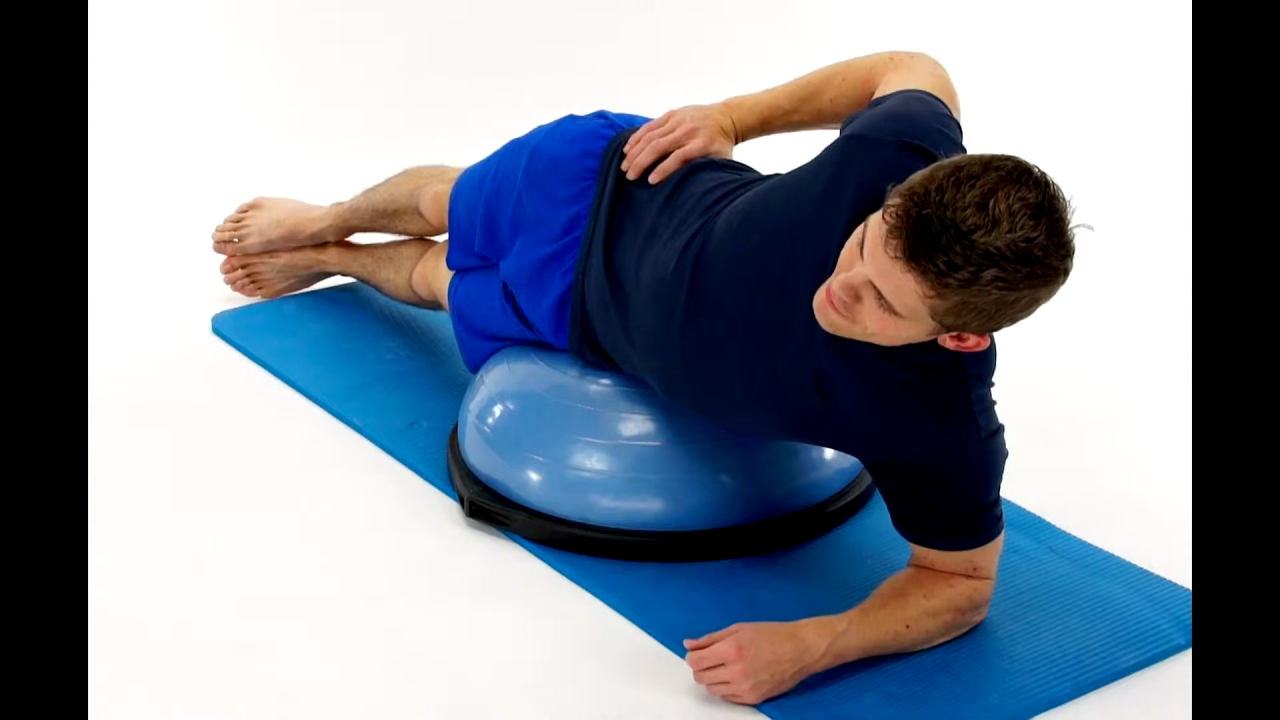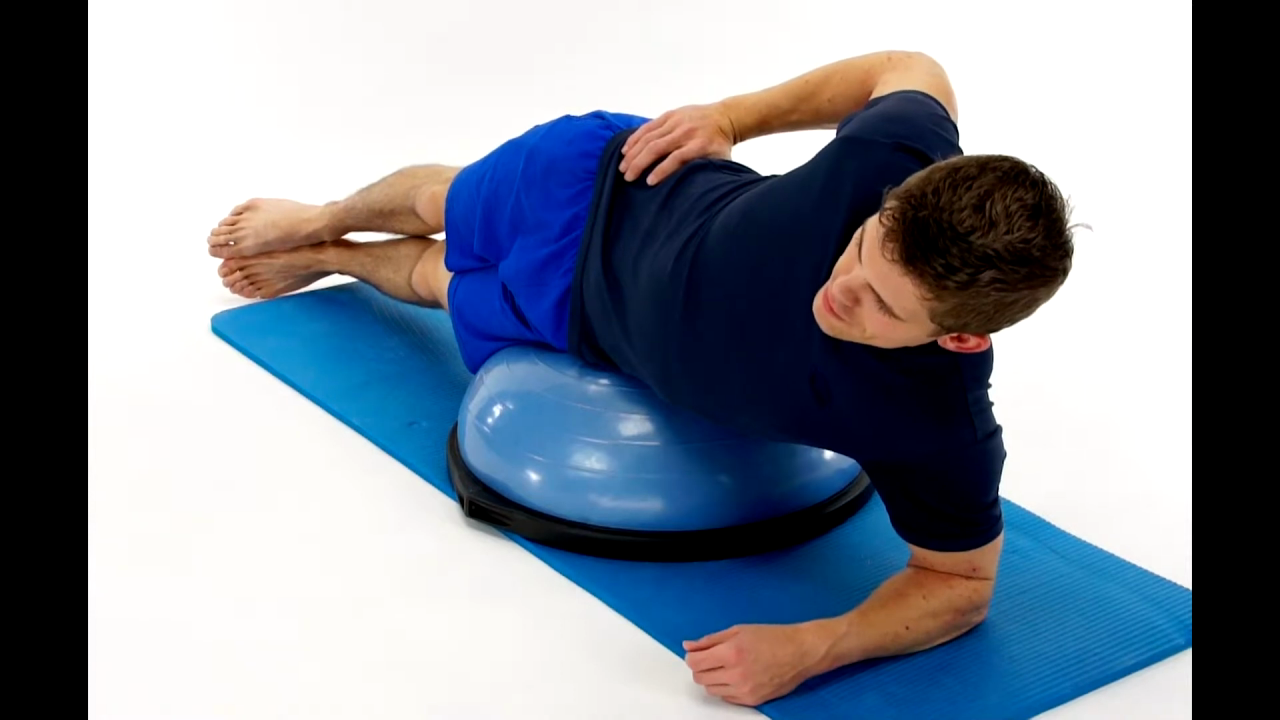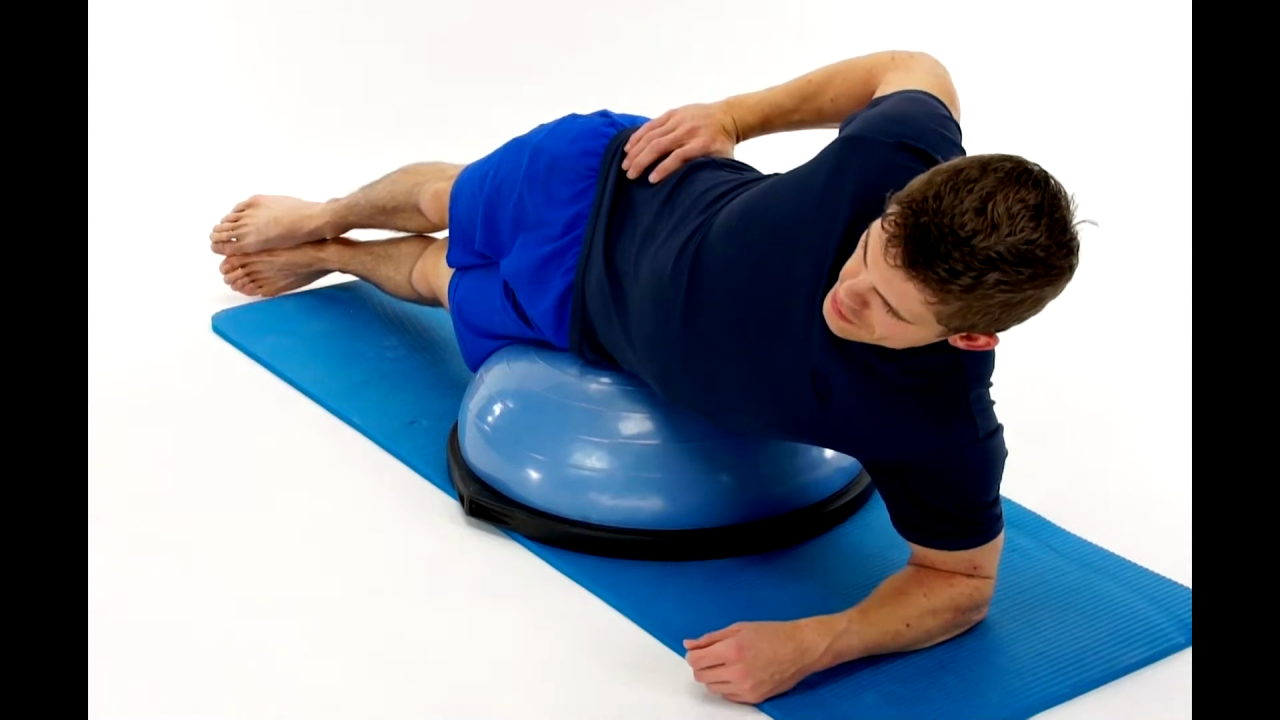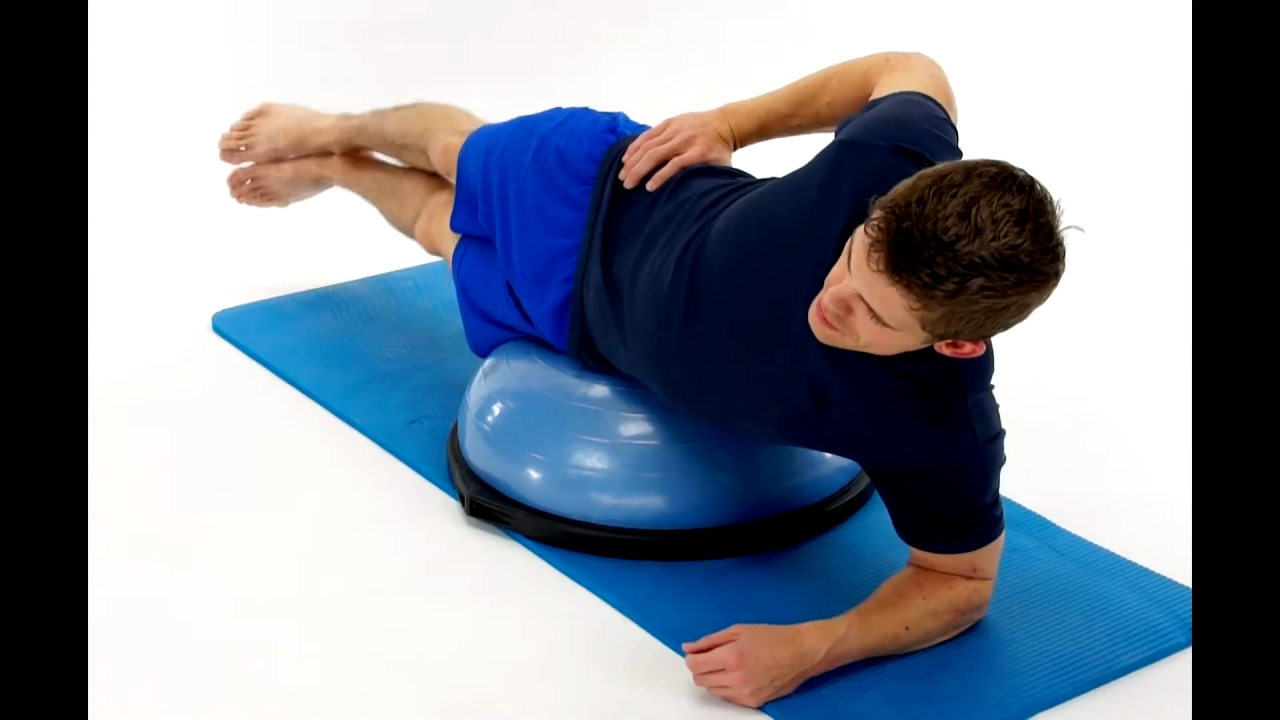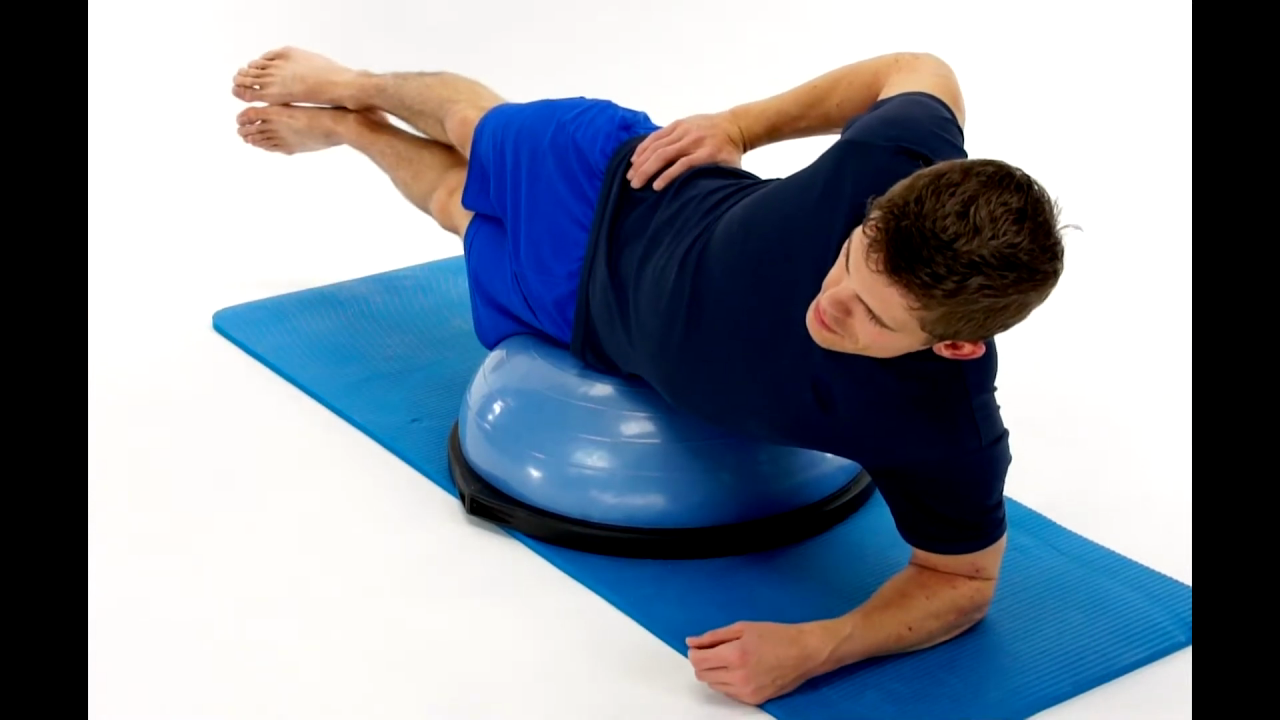
dt=1s
person 1, frame 1
left shoulder: (945, 431)
right shoulder: (906, 154)
left elbow: (960, 582)
right elbow: (914, 70)
left wrist: (810, 644)
right wrist: (733, 117)
left knee: (443, 284)
right knee: (446, 206)
left ankle: (327, 262)
right ankle: (321, 221)
person 1, frame 2
left shoulder: (944, 435)
right shoulder: (899, 159)
left elbow: (961, 581)
right elbow: (911, 69)
left wrist: (811, 646)
right wrist: (734, 116)
left knee: (443, 281)
right knee: (440, 203)
left ankle: (333, 258)
right ankle: (319, 222)
person 1, frame 3
left shoulder: (943, 434)
right shoulder: (902, 161)
left elbow: (961, 579)
right elbow: (914, 70)
left wrist: (810, 643)
right wrist: (736, 114)
right hip: (593, 174)
left knee: (447, 281)
right knee: (445, 200)
left ankle: (334, 257)
right ankle: (322, 220)
person 1, frame 4
left shoulder: (945, 435)
right shoulder: (900, 163)
left elbow: (961, 580)
right elbow: (910, 71)
left wrist: (811, 647)
right wrist: (733, 122)
right hip: (591, 178)
left knee: (446, 225)
right knee: (451, 149)
left ankle: (335, 169)
right ankle: (328, 139)
person 1, frame 5
left shoulder: (948, 437)
right shoulder: (901, 162)
left elbow: (961, 580)
right elbow: (919, 73)
left wrist: (811, 646)
right wrist: (741, 125)
right hip: (601, 174)
left knee: (457, 200)
right knee: (466, 122)
left ankle: (348, 130)
right ankle: (346, 96)
